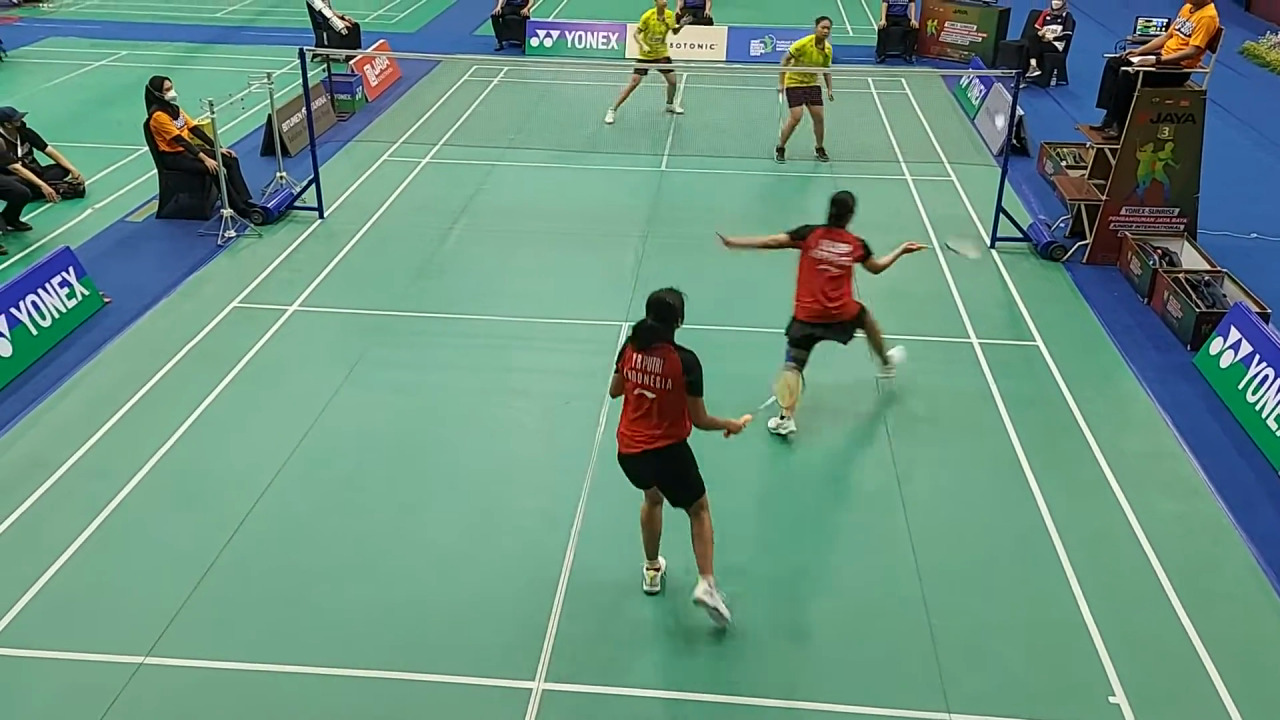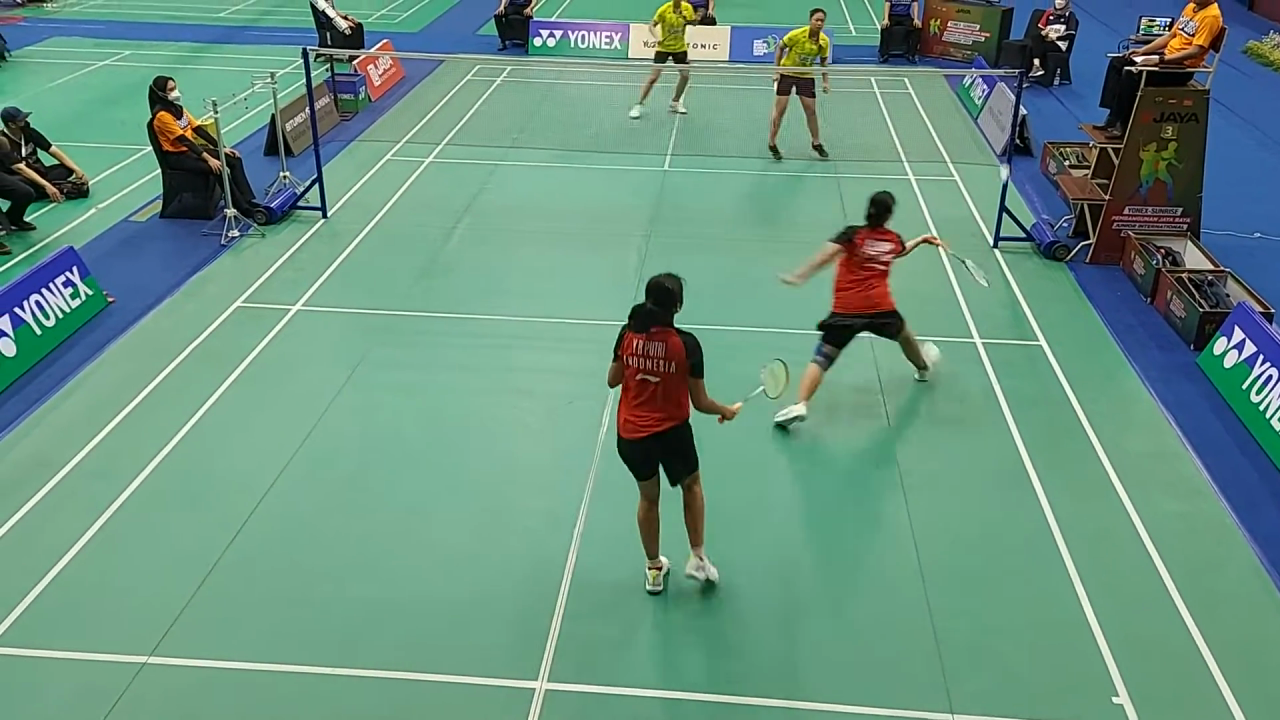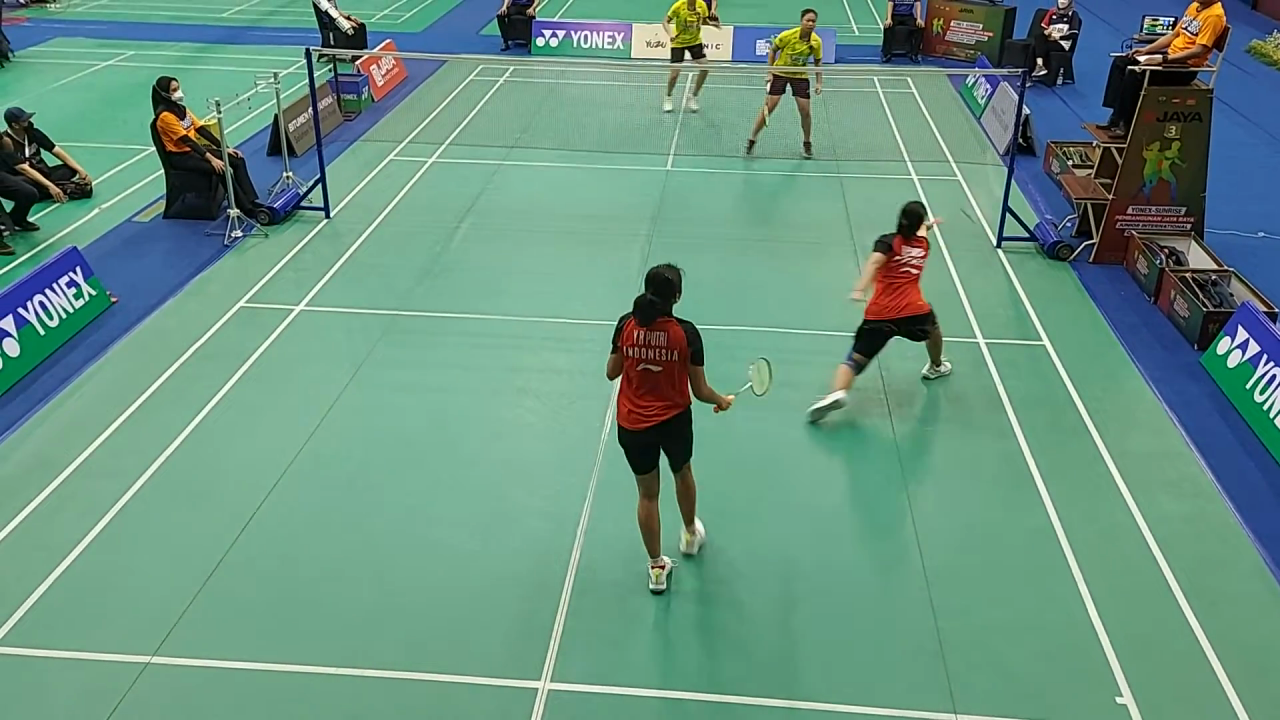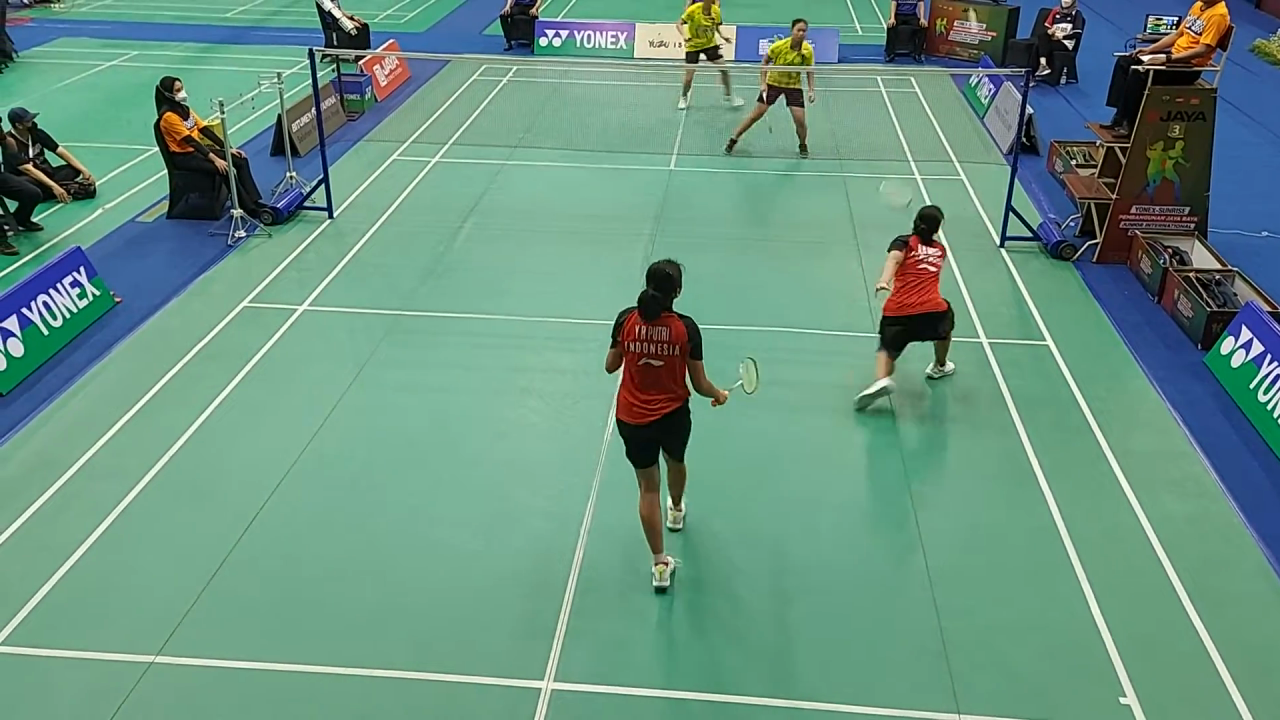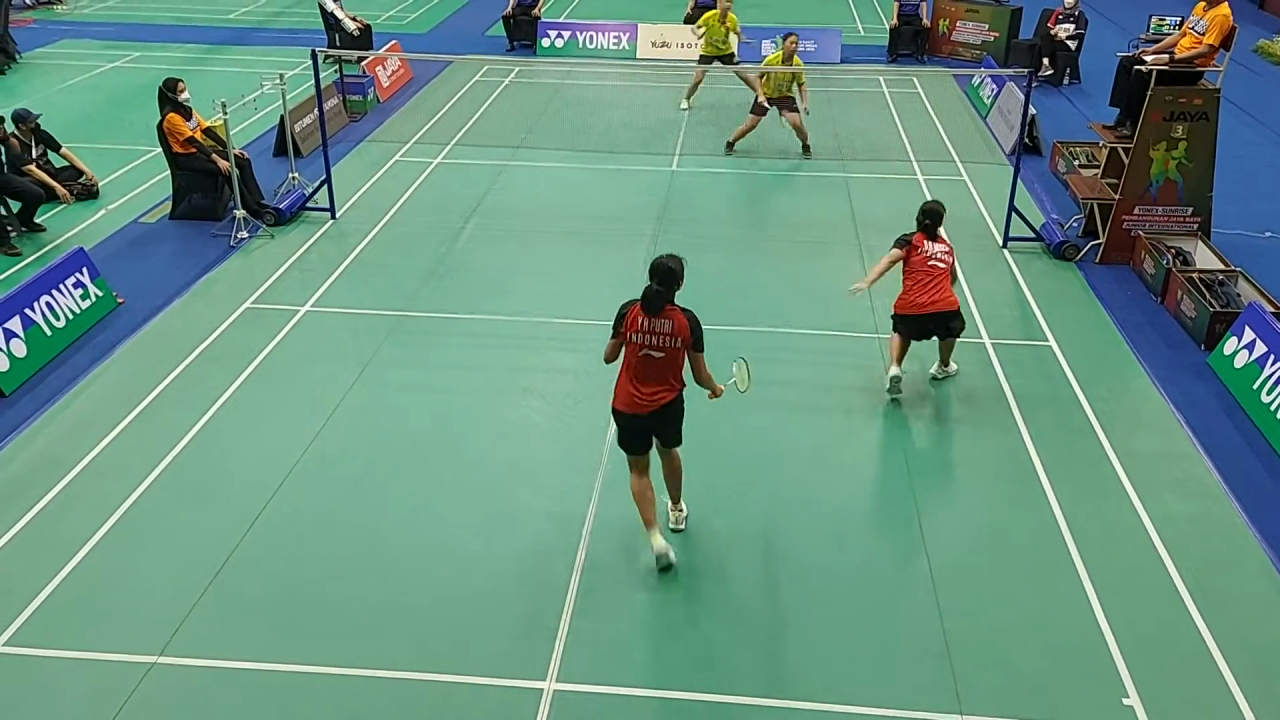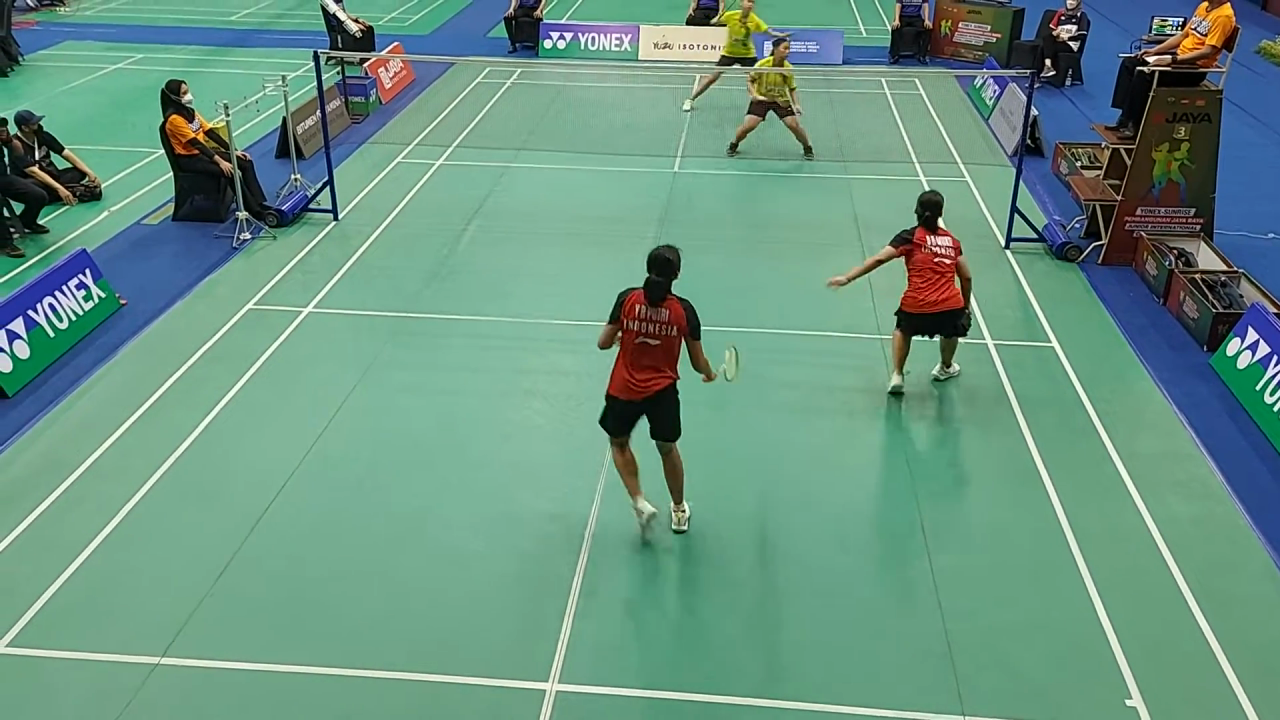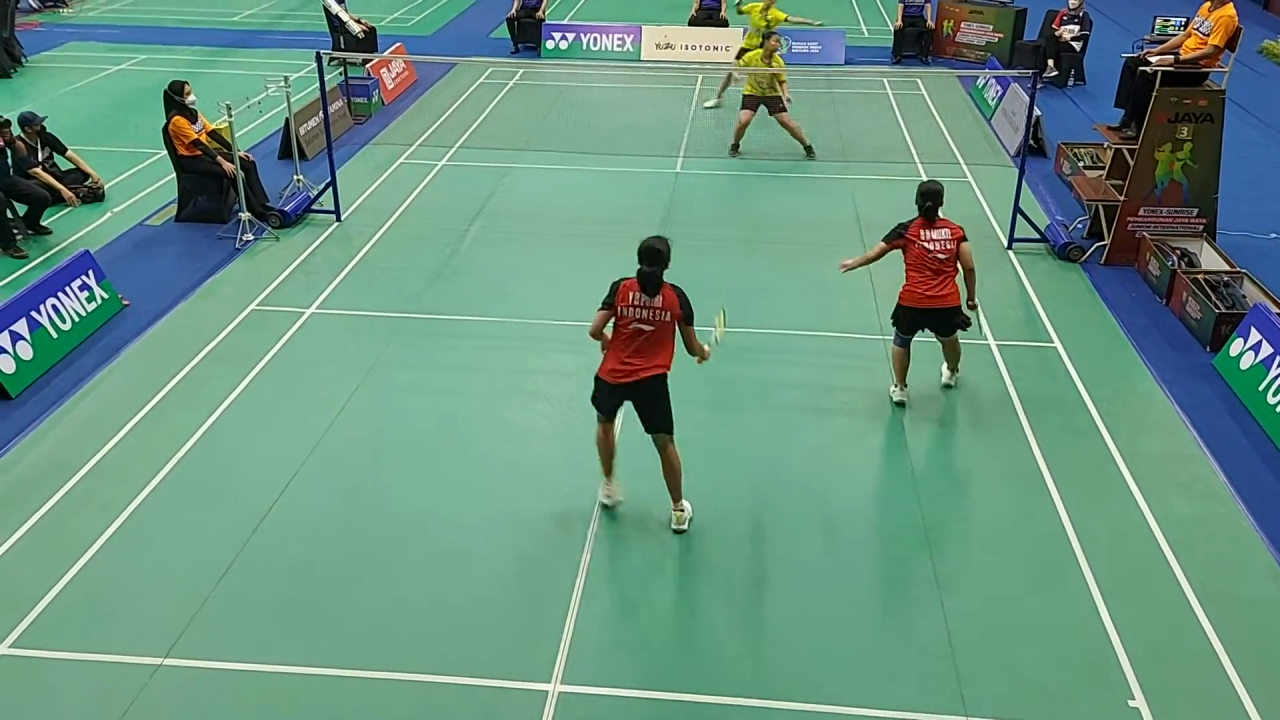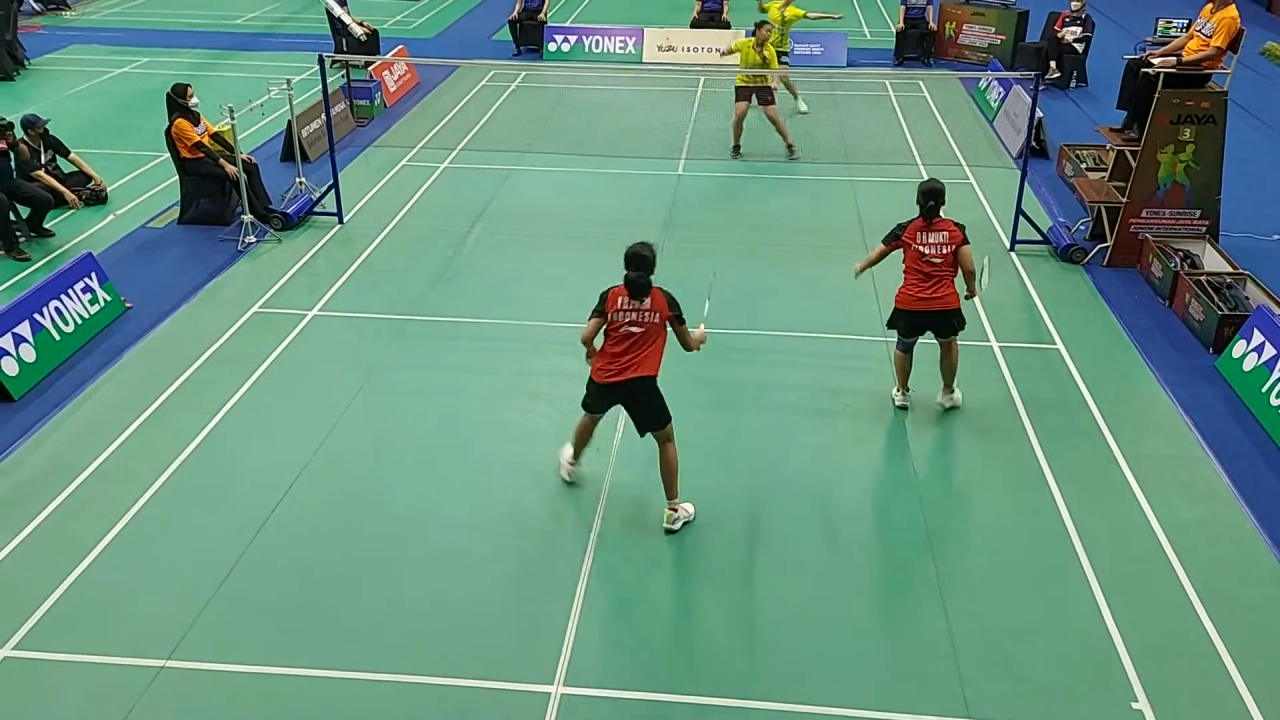
dt=0.1s
person 1, frame 1
left shoulder: (630, 346)
right shoulder: (685, 361)
left elbow: (614, 391)
right elbow: (699, 419)
right wrist: (731, 424)
left hip: (628, 449)
right hip: (667, 449)
left knee: (653, 498)
right knee: (699, 510)
left ankle: (651, 571)
right ankle: (706, 584)
person 1, frame 2
left shoulder: (628, 334)
right shoulder: (686, 343)
left elbow: (612, 381)
right elbow: (699, 402)
right wrist: (726, 410)
left hip: (631, 434)
right hip: (672, 432)
left knee: (648, 497)
right knee: (691, 488)
left ankle: (655, 569)
right ankle: (697, 560)
person 1, frame 3
left shoulder: (626, 324)
right shoulder: (686, 333)
left elbow: (611, 373)
right elbow: (700, 391)
right wrist: (721, 401)
left hip: (631, 424)
right hip: (673, 419)
left knee: (648, 494)
right knee: (683, 473)
left ankle: (656, 568)
right ankle: (690, 534)
person 1, frame 4
left shoulder: (627, 319)
right shoulder: (686, 328)
left elbow: (610, 367)
right elbow: (700, 384)
right wrist: (719, 395)
left hip: (633, 416)
right hip: (674, 413)
left knee: (649, 488)
right knee: (675, 460)
left ankle: (660, 565)
right ankle: (676, 510)
person 1, frame 5
left shoulder: (629, 311)
right shoulder: (687, 321)
left elbow: (609, 356)
right elbow: (700, 376)
right wrist: (715, 388)
left hip: (629, 405)
right hip: (668, 403)
left knee: (639, 472)
right knee: (668, 453)
left ankle: (656, 539)
right ankle: (676, 510)
person 1, frame 6
left shoulder: (627, 299)
right shoulder: (683, 309)
left elbow: (604, 342)
right elbow: (697, 363)
right wrist: (710, 373)
left hip: (623, 391)
right hip: (662, 391)
left knee: (619, 446)
right knee: (668, 449)
left ankle: (640, 503)
right ankle: (679, 512)
person 1, frame 7
left shoulder: (620, 288)
right shoulder: (676, 297)
left elbow: (594, 331)
right elbow: (692, 347)
left wrist: (606, 340)
right wrist: (704, 353)
left hip: (613, 376)
right hip: (652, 380)
left knee: (605, 421)
right knee: (665, 444)
left ankle: (609, 488)
right ankle: (678, 510)
person 1, frame 8
left shoulder: (610, 296)
right shoulder: (664, 300)
left elbow: (586, 337)
right elbow: (688, 344)
left wrist: (590, 351)
right wrist: (700, 337)
left hip: (603, 379)
right hip: (641, 383)
left knee: (590, 418)
right knee: (666, 441)
left ankle: (571, 465)
right ankle: (674, 510)
person 2, frame 1
left shoulder: (809, 234)
right shoulder: (856, 244)
left elbow: (772, 241)
right elbow: (876, 267)
left wrist: (735, 242)
right wrist: (901, 251)
left hip: (807, 314)
right hip: (842, 314)
left knee: (793, 365)
right knee: (865, 318)
left ankle: (786, 419)
right ankle: (886, 363)
person 2, frame 2
left shoulder: (853, 234)
right shoulder: (894, 239)
left elbow: (827, 254)
right elbow: (900, 250)
left wrist: (800, 275)
right wrist: (921, 239)
left hip: (846, 311)
right hip: (881, 310)
left knee: (821, 359)
right knee: (902, 334)
left ankle: (798, 406)
right ankle: (923, 366)
person 2, frame 3
left shoulder: (888, 242)
right shoulder: (923, 244)
left elbow: (874, 263)
left wrist: (860, 288)
right wrist: (927, 227)
left hip: (879, 316)
right hip: (915, 312)
left knee: (854, 363)
right knee: (932, 328)
left ankle: (836, 394)
right ankle: (936, 367)
person 2, frame 4
left shoulder: (904, 242)
right shoulder: (939, 247)
left elbow: (893, 259)
left wrist: (883, 281)
left hip: (899, 313)
right hip: (934, 312)
left knee: (887, 350)
right knee: (943, 329)
left ankle: (881, 381)
right ankle: (939, 367)
person 2, frame 5
left shoulder: (909, 240)
right shoulder: (947, 245)
left elbow: (890, 259)
left wrist: (867, 281)
left hip: (911, 310)
right hip: (945, 309)
left knee: (900, 333)
right knee: (951, 329)
left ankle: (894, 368)
right ankle: (943, 367)
person 2, frame 6
left shoulder: (910, 236)
right shoulder: (951, 240)
left elbow: (879, 258)
right elbow: (965, 277)
left wrist: (847, 277)
right wrist: (966, 305)
left hip: (916, 307)
right hip: (949, 307)
left knee: (903, 332)
right knee: (950, 335)
left ankle: (897, 377)
right ankle: (945, 368)
person 2, frame 7
left shoulder: (906, 230)
right shoulder: (956, 231)
left elbow: (874, 255)
right elbow: (969, 268)
left wrist: (853, 263)
right wrist: (971, 297)
left hip: (912, 303)
right hip: (948, 302)
left knee: (901, 340)
right knee: (949, 337)
left ankle: (899, 388)
right ankle: (952, 373)
person 2, frame 8
left shoulder: (905, 230)
right shoulder: (956, 231)
left elbow: (875, 257)
right elbow: (969, 270)
left wrist: (861, 267)
right wrist: (971, 289)
left hip: (909, 304)
right hip: (945, 305)
left knee: (904, 347)
right knee: (949, 344)
left ankle: (902, 393)
right ankle: (949, 393)
